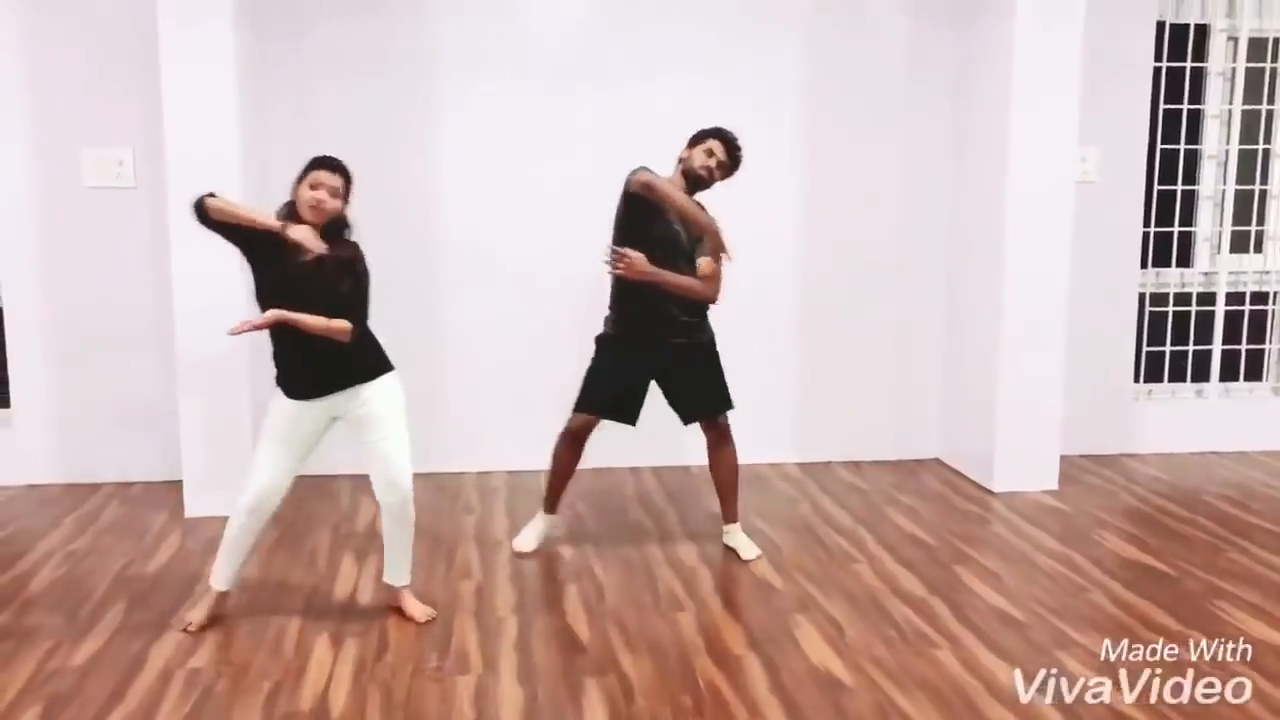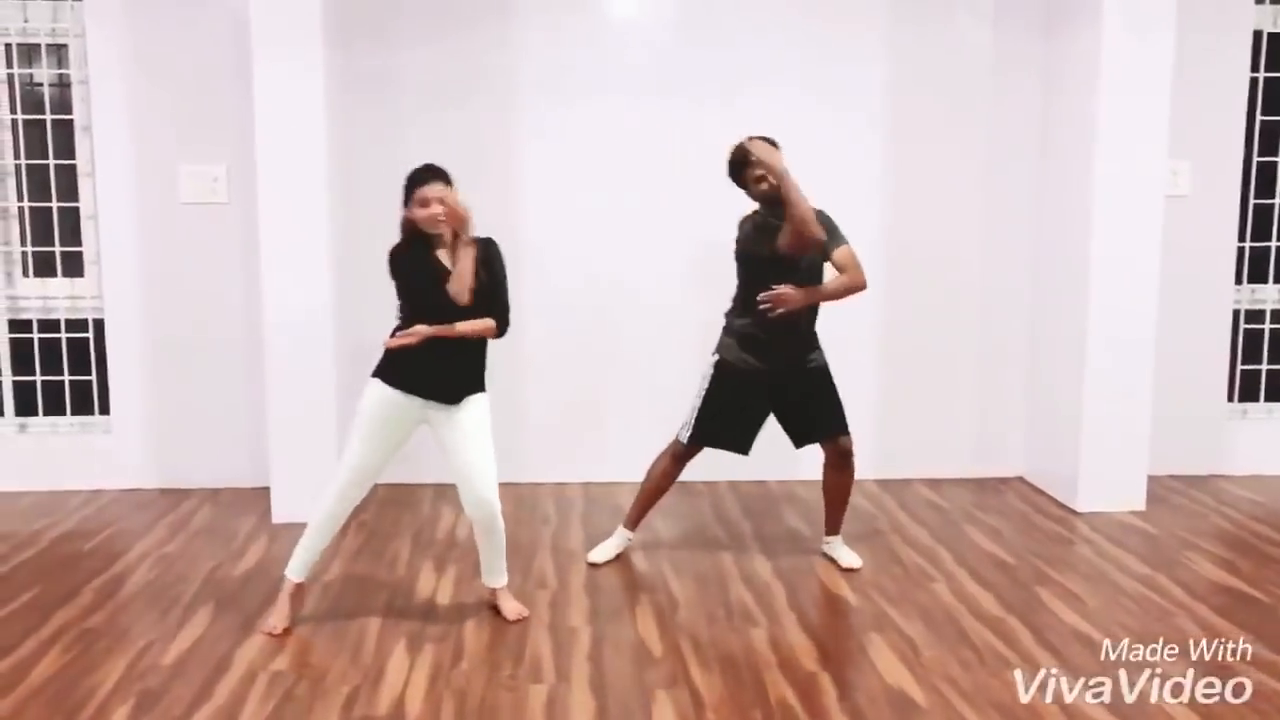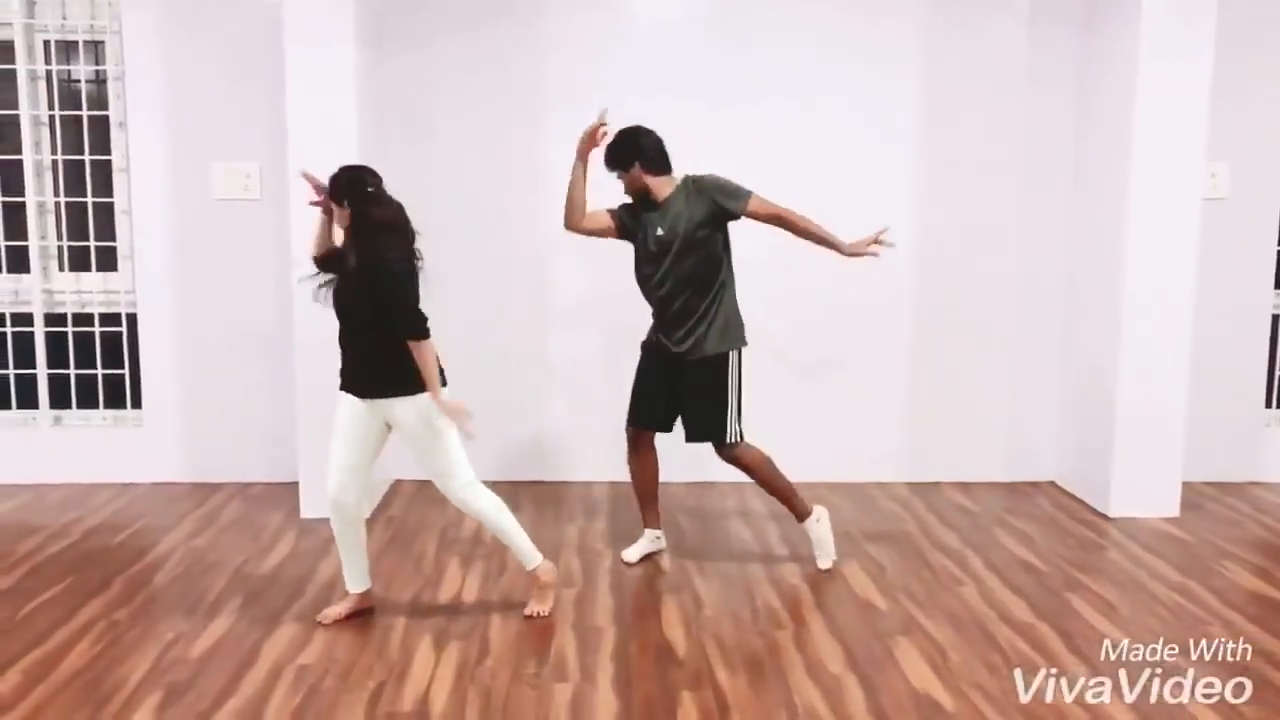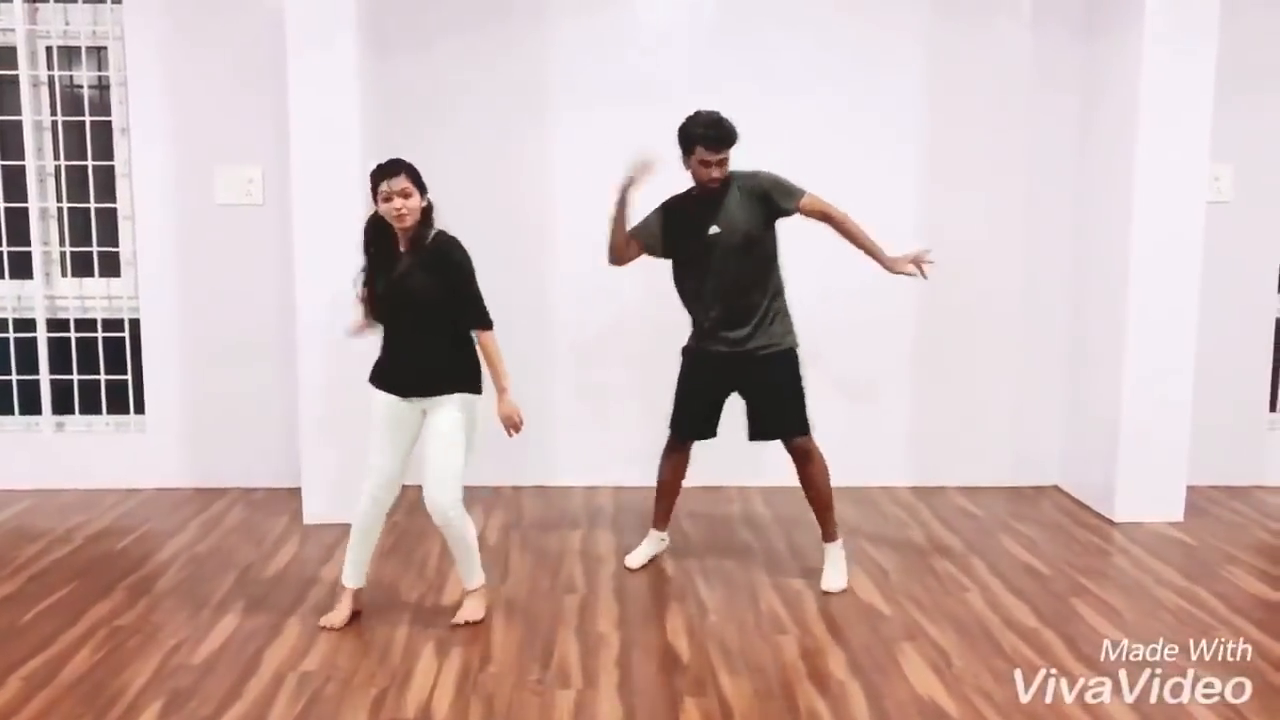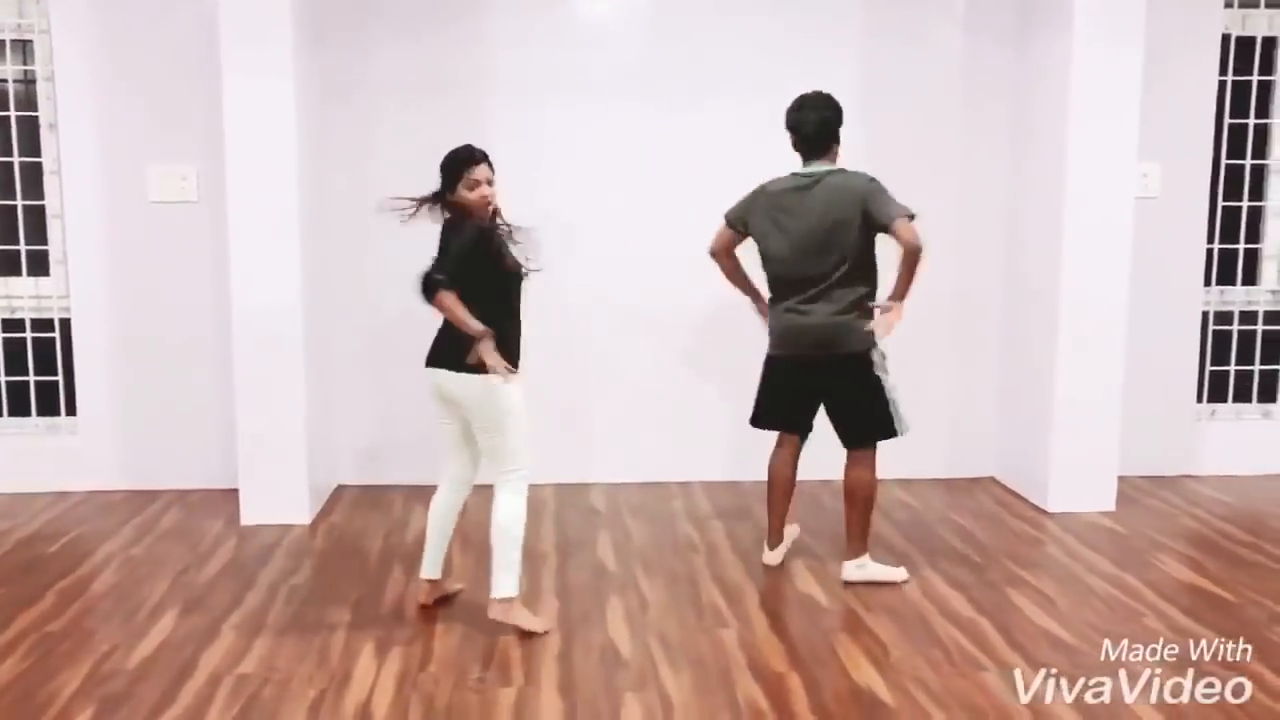
dt=1s
person 1, frame 1
left shoulder: (347, 256)
right shoulder: (264, 242)
left elbow: (351, 329)
right elbow: (206, 208)
left wrist: (283, 315)
right wrist: (283, 228)
left hip: (367, 383)
right hip: (300, 392)
left knee: (397, 487)
right knee: (258, 494)
left ankle: (400, 587)
right ankle: (217, 590)
person 1, frame 2
left shoulder: (486, 251)
right shoulder: (403, 255)
left elbow: (498, 323)
right elbow: (453, 303)
left wrist: (436, 330)
right wrist: (463, 243)
left hip: (462, 394)
right hip: (398, 387)
left knee: (482, 499)
right knee: (347, 487)
left ankle: (497, 587)
right ankle: (292, 587)
person 1, frame 3
left shoulder: (387, 256)
right shoulder: (358, 250)
left elbow: (414, 327)
right elbow: (325, 260)
left wrist: (437, 392)
right wrist: (324, 212)
left hip: (407, 390)
right hip: (358, 391)
left knee: (462, 488)
right knee: (341, 495)
left ankle: (540, 571)
right ankle: (358, 593)
person 1, frame 4
left shoulder: (444, 249)
right shoulder: (380, 251)
left elbow: (478, 320)
left wrist: (504, 393)
right wrist: (371, 314)
left hip: (450, 391)
right hip: (393, 387)
left knee: (442, 501)
right knee: (376, 491)
left ankle: (475, 588)
right ankle: (351, 592)
person 1, frame 5
left shoulder: (476, 232)
right shoulder: (469, 232)
right elbow: (435, 285)
right wrist: (482, 337)
left hip: (454, 370)
right hip: (481, 371)
left knee: (457, 475)
right knee: (512, 479)
left ankle: (431, 580)
right ankle: (504, 598)
person 2, frame 1
left shoulder: (700, 221)
right shoulder: (642, 186)
left elbow: (709, 290)
right elbow: (651, 184)
left wrist: (651, 272)
right wrist: (713, 232)
left hip: (687, 337)
right hip: (626, 333)
left knee: (718, 426)
right knee: (577, 425)
left ankle: (732, 528)
right ankle: (547, 516)
person 2, frame 2
left shoulder: (818, 219)
right shoulder: (752, 228)
left elbow: (856, 277)
right elbow: (808, 239)
left wrist: (807, 296)
right wrist: (780, 173)
left hip: (802, 359)
right hip: (744, 359)
left knee: (841, 447)
right knee: (684, 447)
left ankle: (832, 539)
right ankle: (625, 532)
person 2, frame 3
left shoulder: (707, 191)
right shoulder: (635, 215)
left elbow: (777, 214)
right elbow: (575, 221)
left wrist: (843, 247)
right wrist: (583, 155)
left hip: (714, 345)
right hip: (663, 343)
left knee: (730, 447)
right knee: (638, 433)
left ankle: (810, 517)
right ankle: (652, 532)
person 2, frame 4
left shoulder: (758, 188)
right shoulder: (674, 214)
left elbow: (825, 212)
right elbow: (618, 255)
left wrist: (886, 260)
right wrist: (623, 196)
left hip: (768, 343)
right hip: (708, 347)
left knee: (800, 444)
right knee: (679, 439)
left ankle: (832, 546)
right ankle: (657, 535)
person 2, frame 5
left shoulder: (766, 196)
right shoulder: (861, 189)
left elbow: (719, 249)
right elbow: (911, 242)
left wrist: (759, 298)
right wrist: (896, 299)
left hip: (788, 339)
right hip: (847, 340)
left knee: (790, 437)
right knee: (862, 448)
left ankle: (775, 541)
right ankle: (856, 558)
